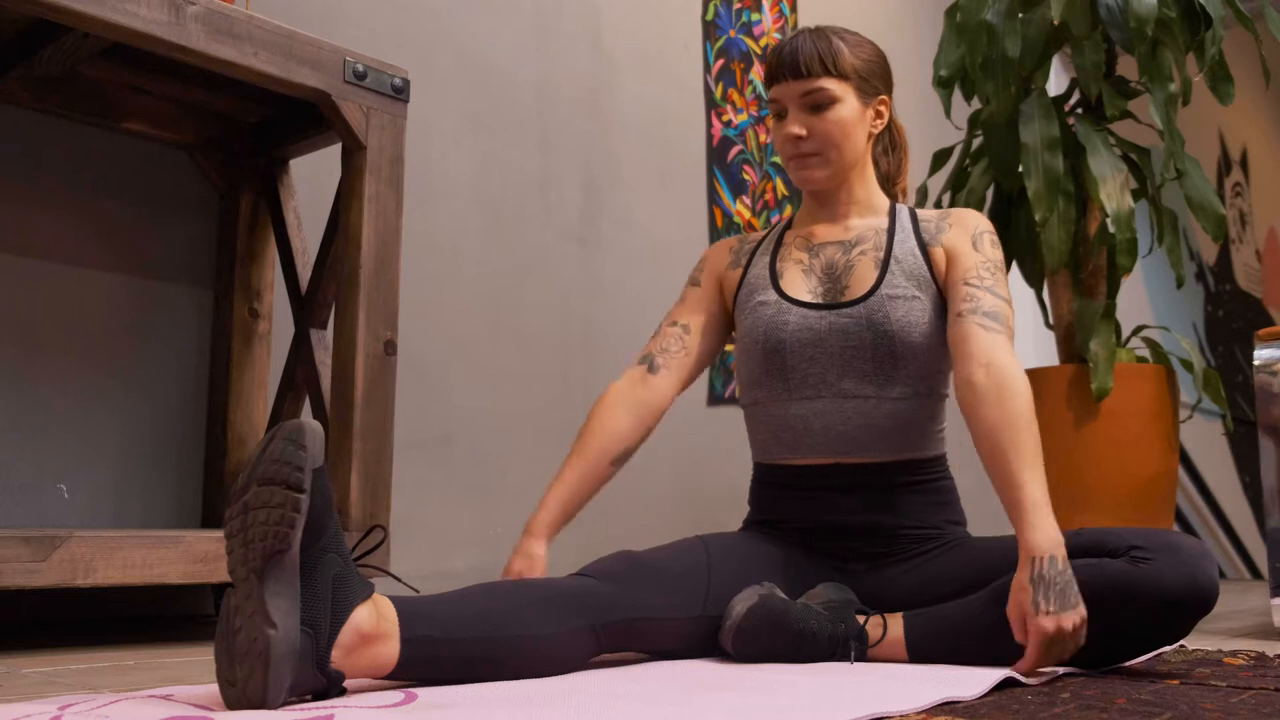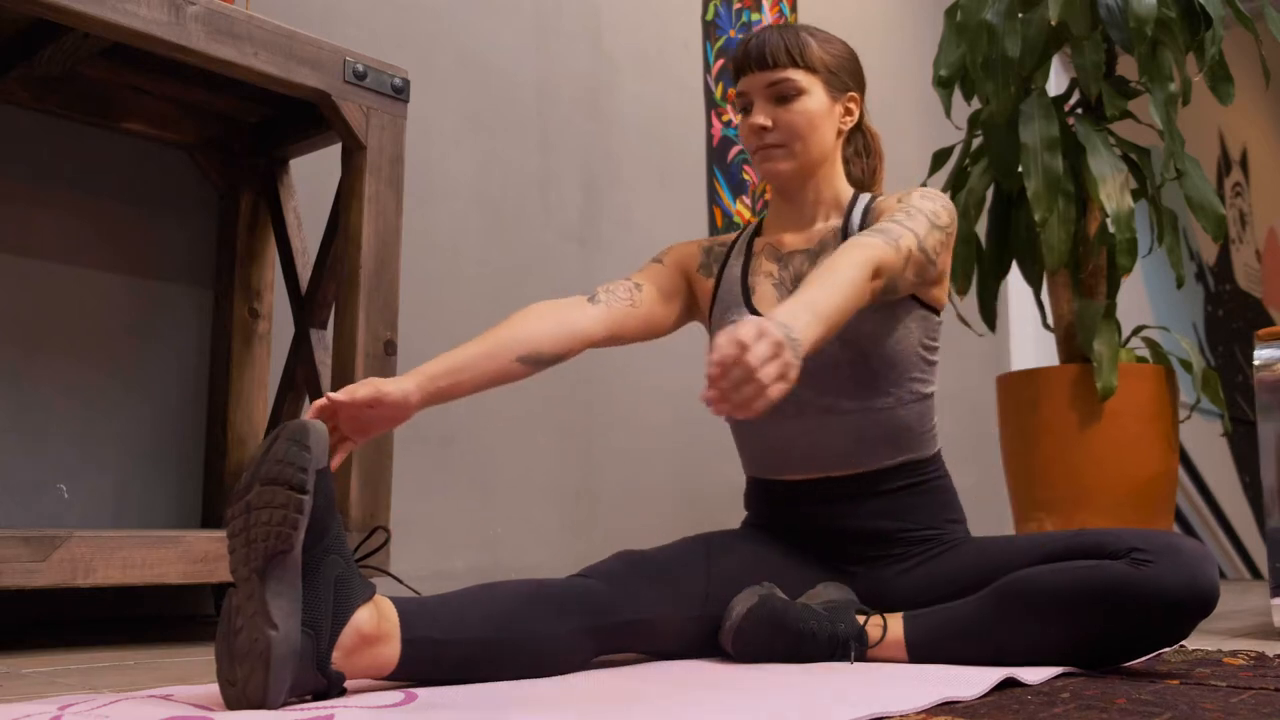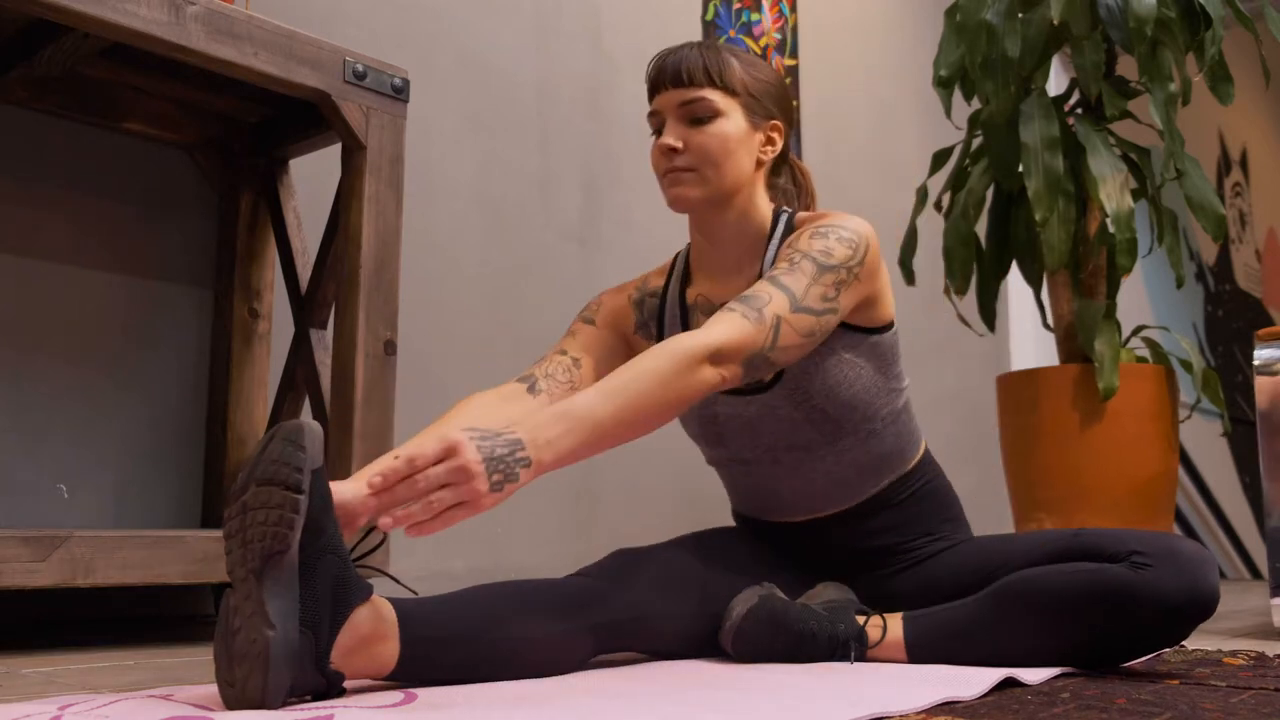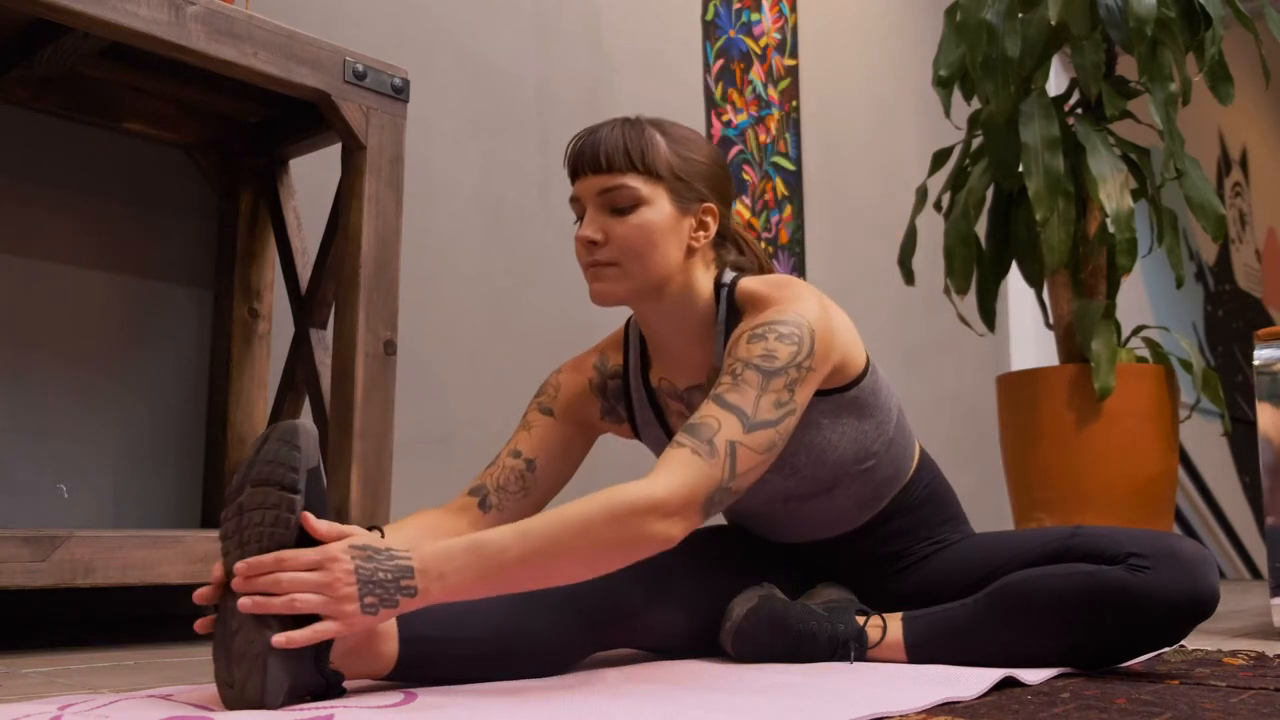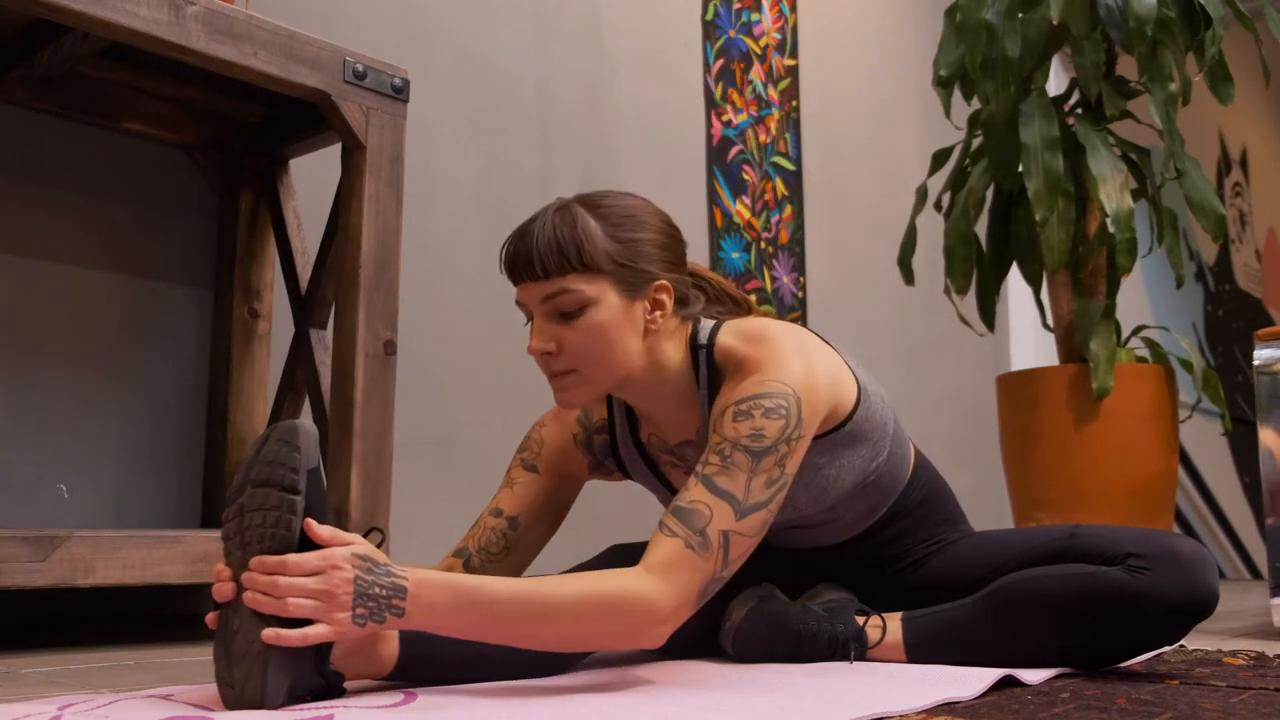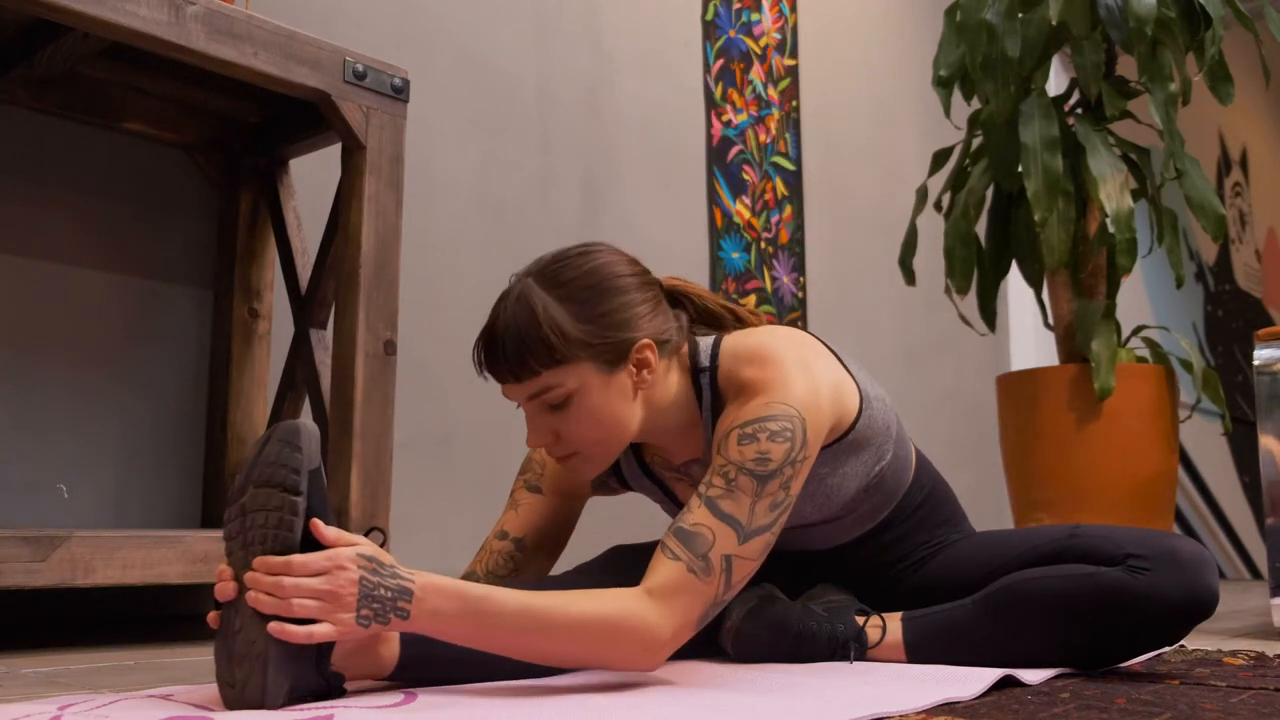
dt=0.7s
person 1, frame 1
left shoulder: (953, 237)
right shoulder: (734, 263)
left elbow: (990, 368)
right elbow: (647, 382)
left wrist: (1039, 542)
right wrist: (541, 530)
left hip: (920, 546)
right hip: (778, 544)
left knee: (1182, 574)
right knee: (609, 591)
left ankle: (863, 639)
right ankle: (349, 627)
person 1, frame 2
left shoulder: (920, 218)
right shoulder: (703, 264)
left elbow: (851, 271)
right elbow: (570, 319)
left wrist: (789, 328)
right wrist: (410, 388)
left hip: (916, 546)
right hip: (779, 548)
left knee: (1183, 575)
right knee: (612, 593)
right ankle: (348, 628)
person 1, frame 3
left shoulder: (840, 244)
right shoulder: (635, 305)
left elbow: (716, 355)
right elbow: (519, 394)
left wrist: (523, 451)
right wrist: (365, 488)
left hip: (914, 553)
right hip: (774, 563)
left knee: (1180, 577)
right knee: (612, 593)
person 1, frame 4
left shoulder: (789, 319)
right shoulder: (594, 381)
left elbow: (666, 507)
right elbow: (477, 511)
left wrist: (411, 575)
right wrist: (360, 562)
left hip: (916, 561)
right hip: (776, 570)
left knee: (1179, 577)
right knee: (611, 588)
person 1, frame 5
left shoulder: (771, 369)
right shoulder: (578, 432)
left elbow: (660, 604)
right elbow: (470, 574)
left wrist: (405, 594)
right wrist: (373, 601)
left hip: (915, 561)
right hip: (779, 587)
left knee: (1178, 576)
right knee: (611, 574)
person 1, frame 6
left shoulder: (777, 384)
right shoulder: (579, 441)
left elbow: (659, 625)
right elbow: (493, 590)
left wrist: (411, 595)
right wrist: (372, 632)
left hip: (914, 566)
right hip: (779, 589)
left knee: (1179, 577)
right knee: (618, 574)
